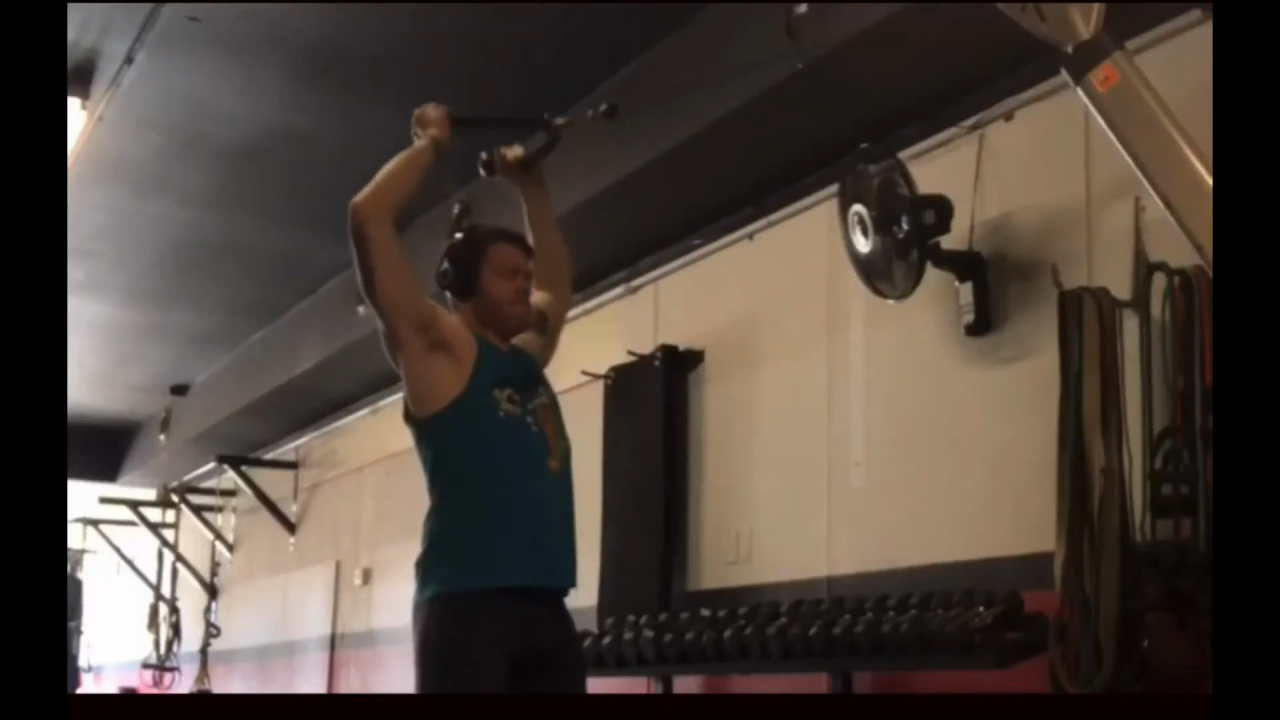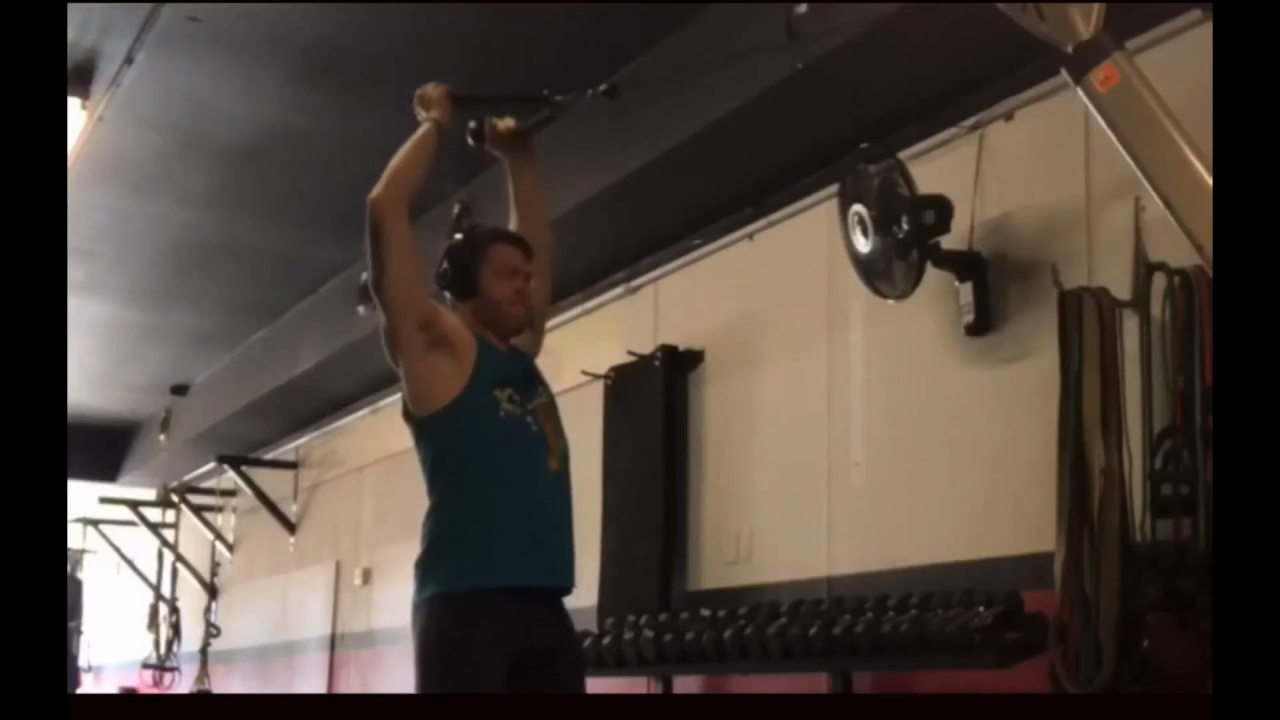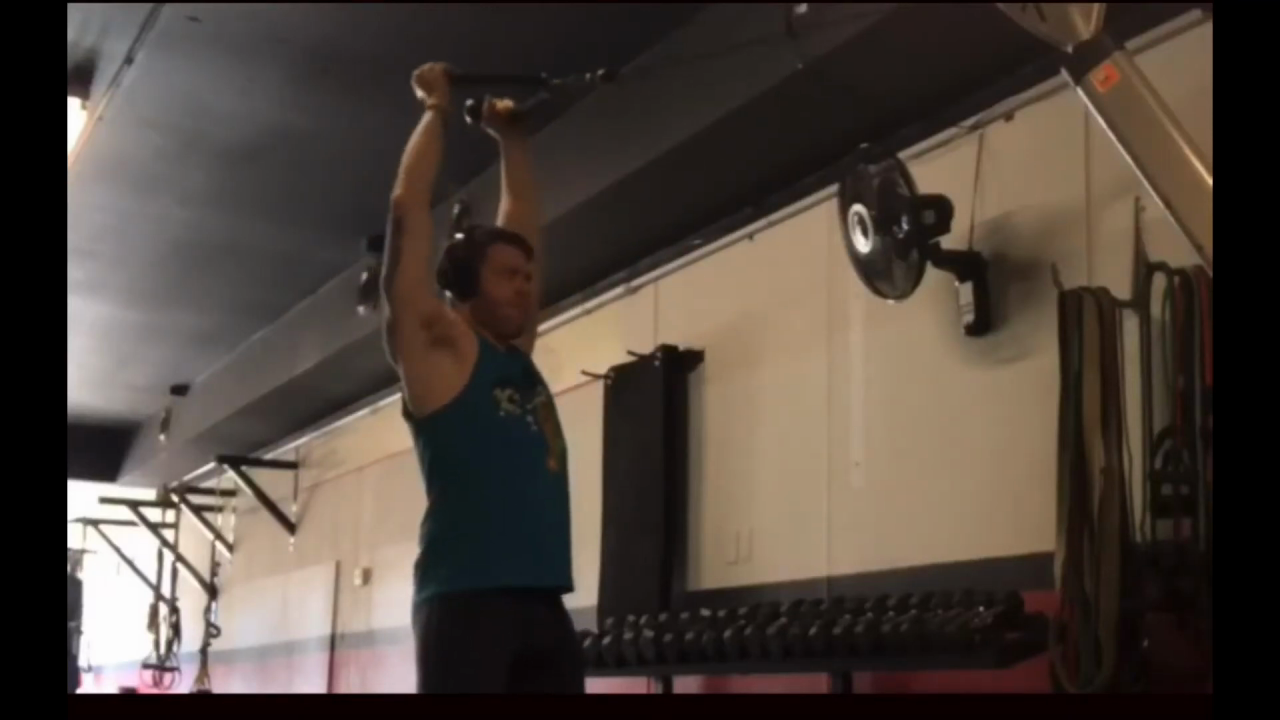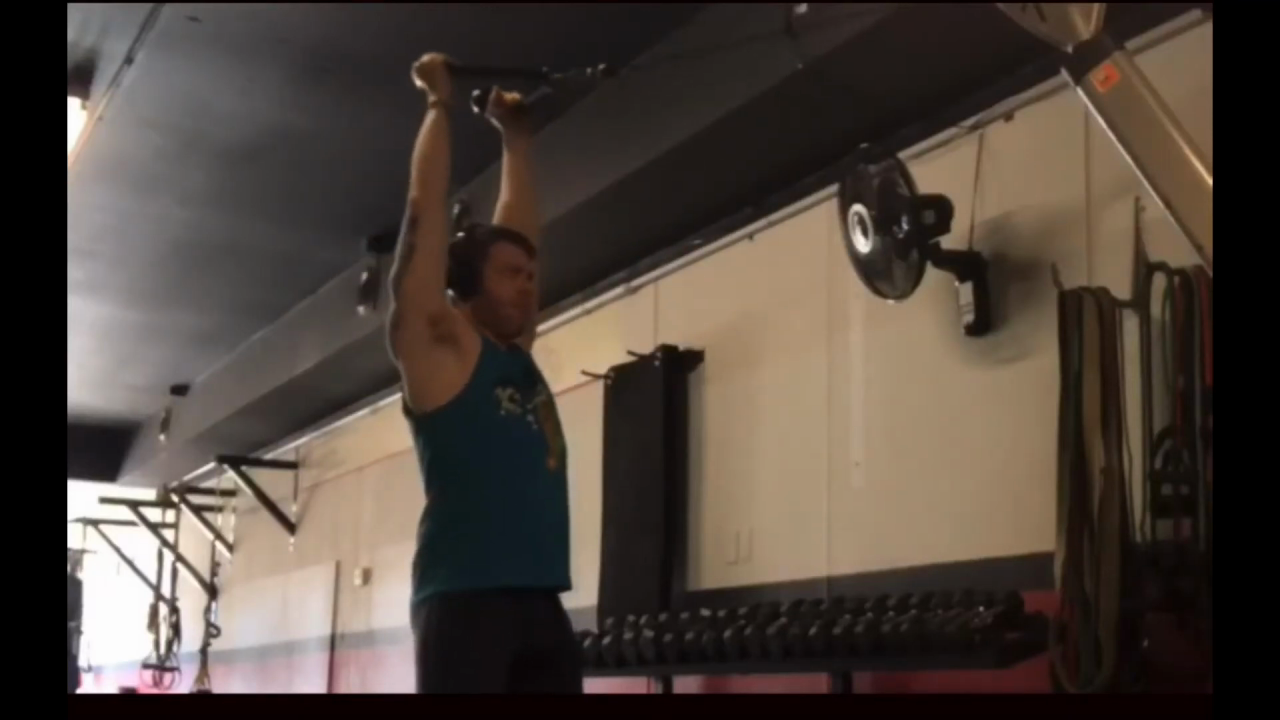
dt=0.2s
person 1, frame 1
left shoulder: (526, 357)
right shoulder: (434, 345)
left elbow: (557, 285)
right elbow: (368, 217)
left wrist: (530, 187)
right wrist: (430, 144)
left hip: (543, 604)
right hip: (466, 600)
person 1, frame 2
left shoulder: (521, 355)
right shoulder: (434, 345)
left elbow: (536, 250)
right elbow: (386, 212)
left wrist: (518, 159)
right wrist: (434, 127)
left hip: (542, 603)
right hip: (465, 601)
person 1, frame 3
left shoulder: (516, 353)
right shoulder: (434, 345)
left elbow: (521, 234)
right elbow: (408, 209)
left wrist: (510, 141)
right wrist: (436, 111)
left hip: (541, 603)
right hip: (466, 600)
person 1, frame 4
left shoulder: (516, 351)
right shoulder: (435, 342)
left elbow: (517, 229)
right elbow: (425, 208)
left wrist: (513, 134)
right wrist: (439, 104)
left hip: (539, 603)
right hip: (464, 600)
